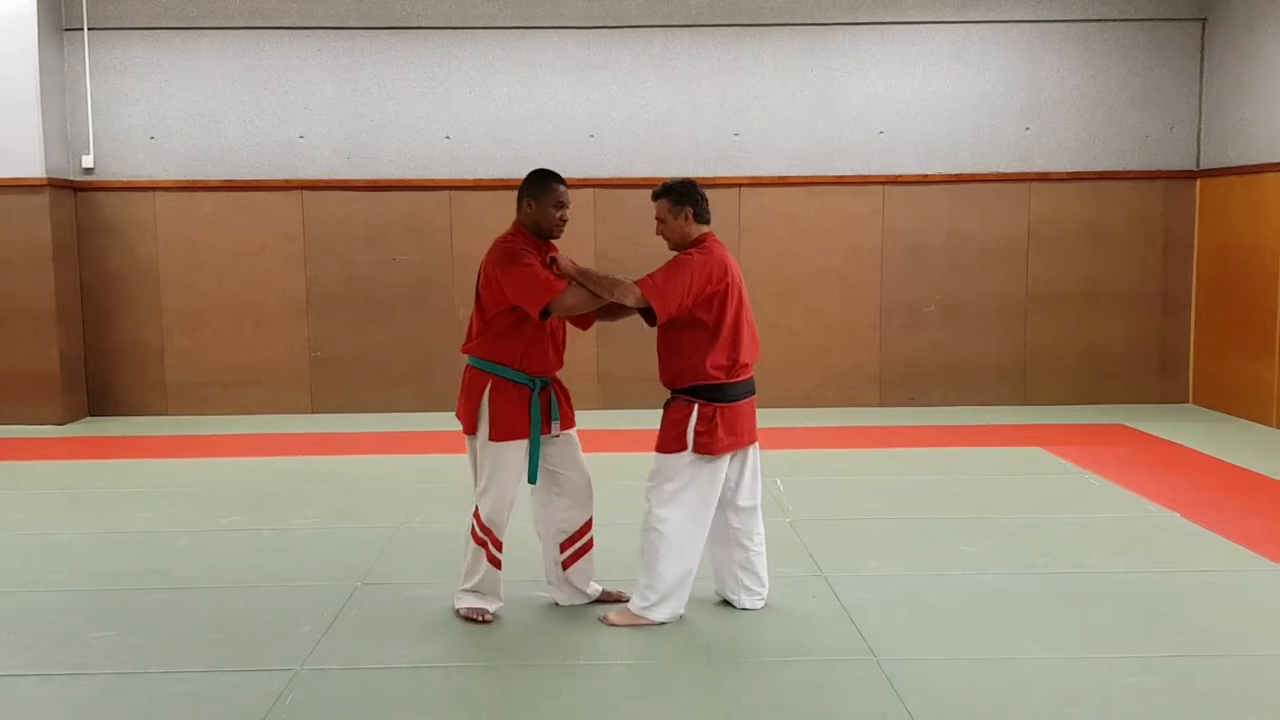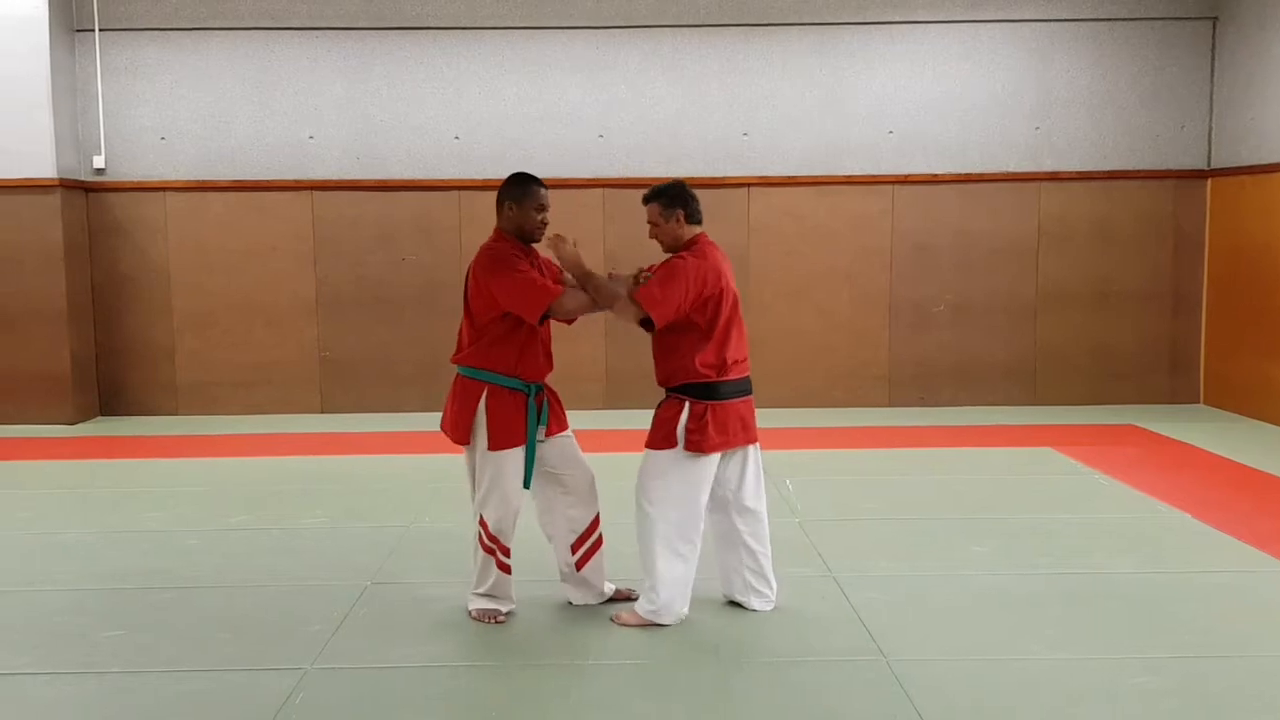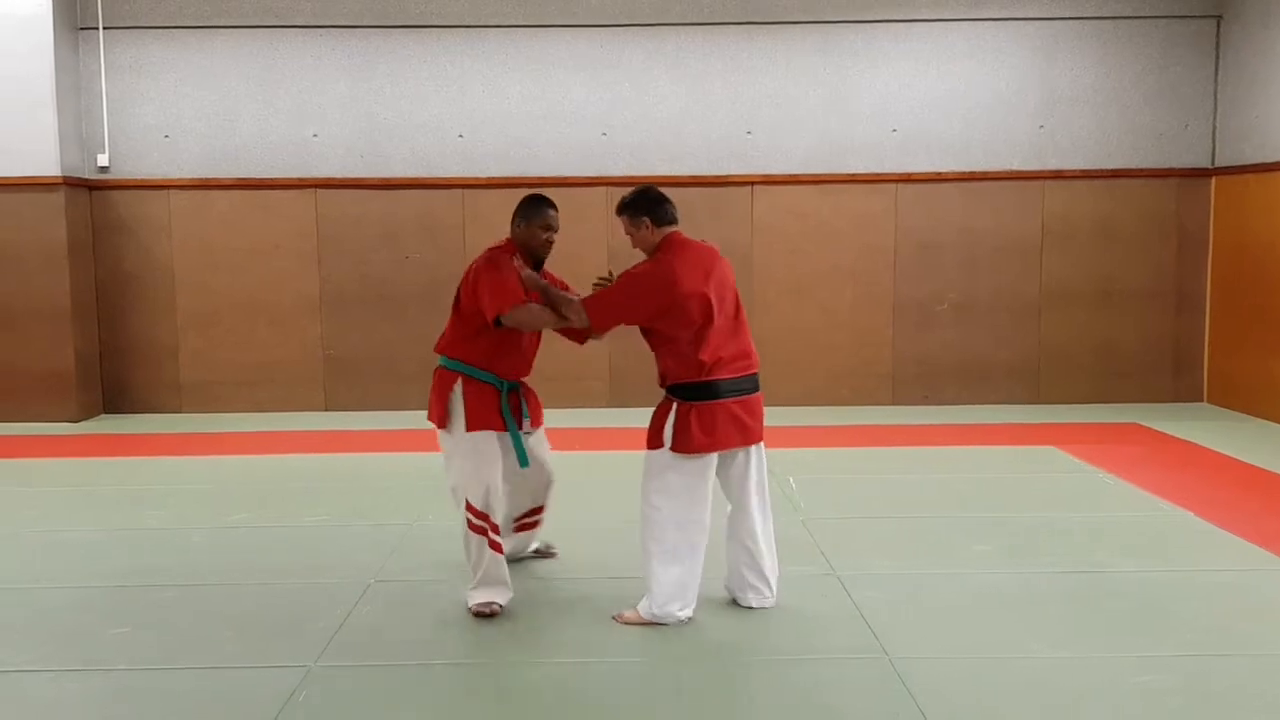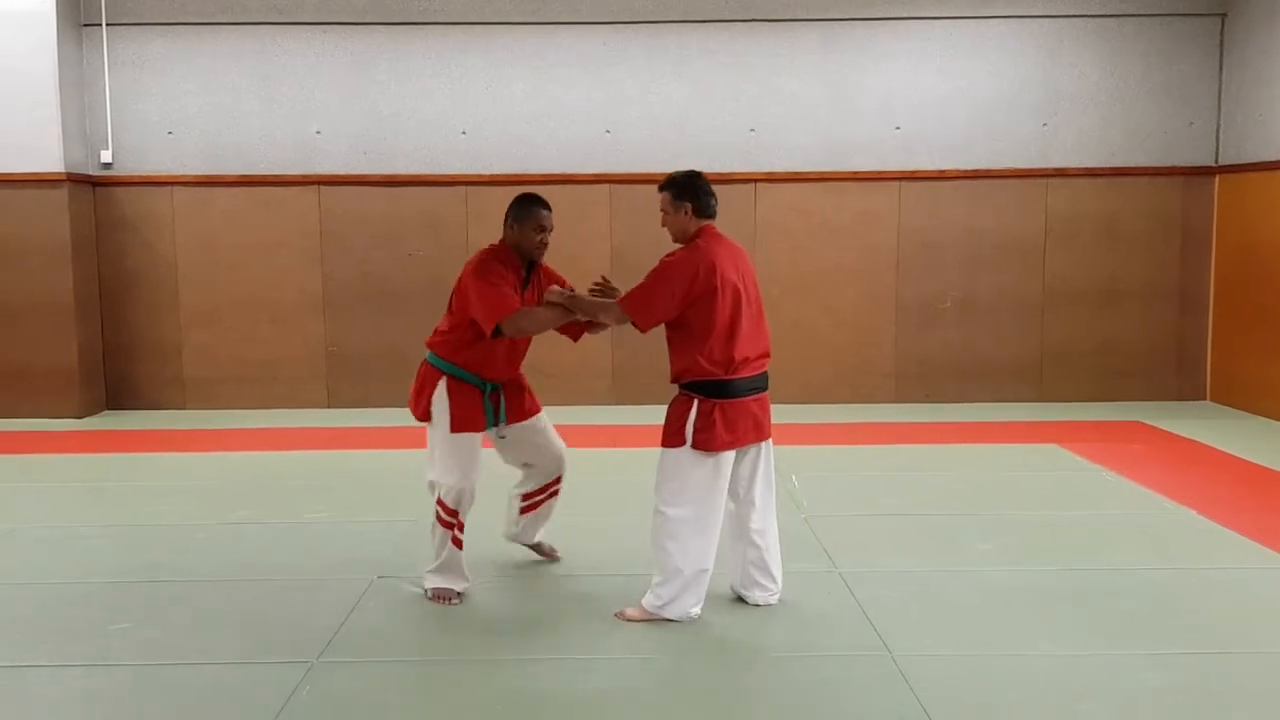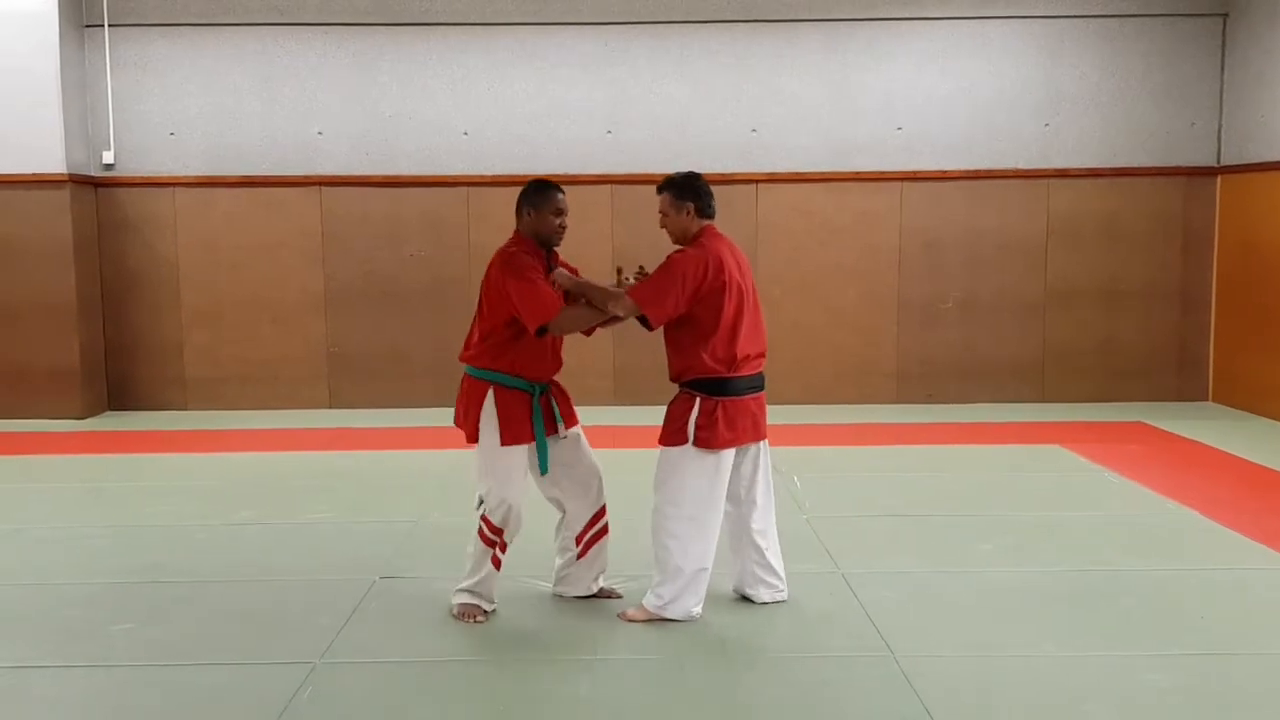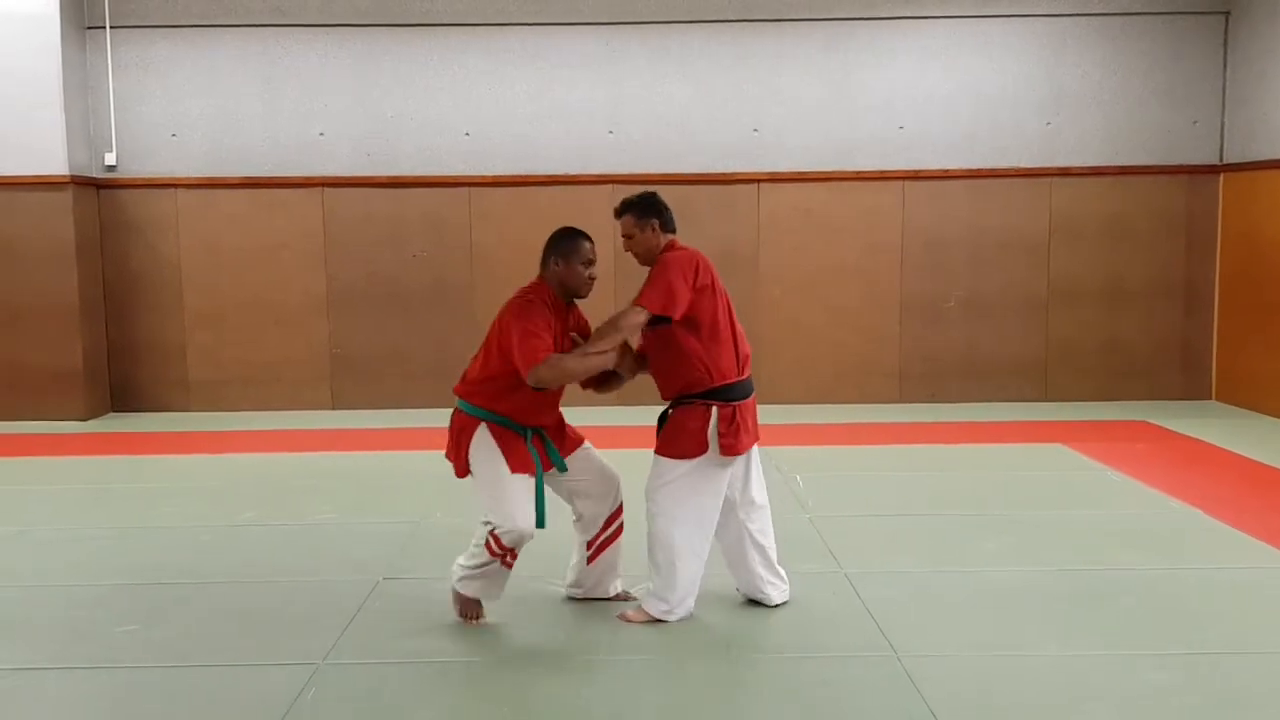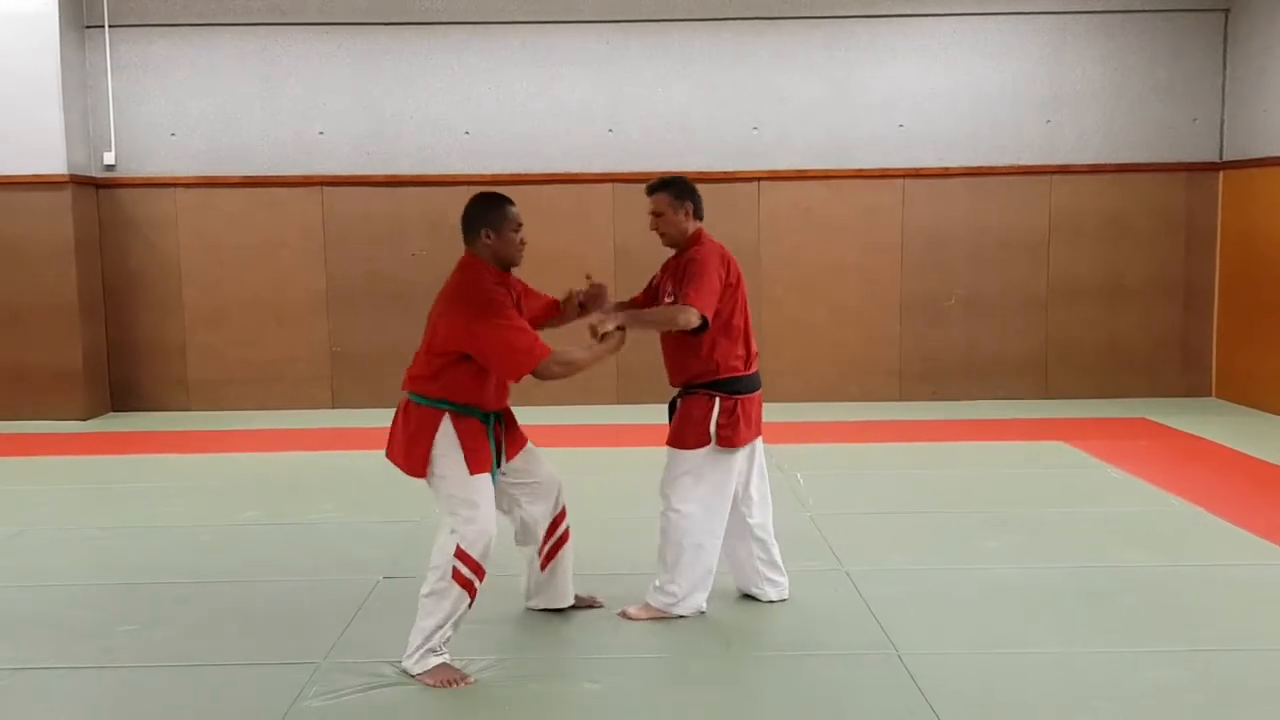
dt=0.5s
person 1, frame 1
left shoulder: (699, 262)
right shoulder: (715, 258)
left elbow: (632, 294)
right elbow: (658, 306)
left wrist: (575, 271)
left hip: (704, 407)
right hip: (732, 400)
left knee: (673, 506)
right knee: (737, 504)
left ankle: (653, 605)
right ankle: (747, 590)
person 1, frame 2
left shoulder: (690, 266)
right shoulder: (708, 258)
left elbow: (631, 308)
right elbow: (653, 303)
left wrist: (577, 268)
right wrist: (617, 284)
left hip: (698, 406)
right hip: (731, 399)
left knee: (664, 502)
right knee: (740, 503)
left ankle: (661, 605)
right ankle: (755, 591)
person 1, frame 3
left shoulder: (652, 274)
right shoulder: (713, 256)
left elbow: (580, 317)
left wrist: (538, 284)
right wrist: (619, 292)
left hip: (696, 404)
right hip: (743, 395)
left knee: (672, 506)
right knee: (749, 500)
left ankle: (665, 603)
right ankle: (756, 588)
person 1, frame 4
left shoulder: (687, 262)
right shoulder: (736, 254)
left elbow: (620, 315)
left wrist: (566, 299)
right wrist: (620, 295)
left hip: (710, 403)
right hip: (751, 396)
left knee: (683, 505)
right knee: (752, 499)
left ankle: (671, 601)
right ankle: (760, 586)
person 1, frame 5
left shoulder: (694, 259)
right shoulder: (728, 253)
left elbow: (624, 307)
left wrist: (575, 283)
right wrist: (653, 285)
left hip: (709, 402)
right hip: (746, 395)
left knee: (683, 503)
right knee: (749, 497)
left ankle: (670, 600)
right ankle: (764, 583)
person 1, frame 6
left shoulder: (677, 264)
right shoulder: (679, 268)
left elbow: (634, 319)
right elbow: (655, 348)
left wrist: (582, 354)
right wrist: (618, 370)
left hip: (710, 410)
right hip: (728, 403)
left knee: (672, 504)
right knee: (742, 503)
left ankle: (666, 603)
right ankle: (768, 586)
person 1, frame 7
left shoulder: (707, 258)
right shoulder: (676, 264)
left elbow: (687, 316)
right elbow: (647, 312)
left wrist: (618, 316)
right wrist: (606, 306)
left hip: (717, 401)
right hip: (728, 398)
left knee: (688, 499)
right knee: (743, 499)
left ankle: (675, 598)
right ankle: (767, 583)
person 2, frame 1
left shoulder: (550, 257)
right shoulder: (509, 253)
left elbow: (590, 310)
right elbow: (563, 301)
left hip: (542, 393)
right hip: (498, 392)
left knee: (570, 489)
right knee: (496, 497)
left ankle: (574, 587)
right ankle: (476, 593)
person 2, frame 2
left shoulder: (533, 260)
right shoulder: (496, 259)
left elbow: (574, 302)
right elbow: (561, 305)
left hip: (532, 397)
right hip: (491, 400)
left knee: (574, 484)
right knee: (500, 503)
left ankle: (588, 586)
right ankle: (489, 596)
person 2, frame 3
left shoulder: (542, 276)
right shoulder: (495, 264)
left elbow: (586, 325)
right elbow: (515, 316)
left hip: (509, 389)
right hip: (465, 387)
left knee: (535, 474)
right knee: (479, 486)
left ankle: (516, 542)
right ankle: (486, 589)
person 2, frame 4
left shoulder: (542, 276)
right shoulder: (485, 268)
left elbow: (587, 323)
right elbow: (515, 324)
right wrist: (574, 309)
left hip: (503, 386)
right hip: (454, 385)
left knee: (549, 457)
right knee: (456, 483)
left ankle: (525, 530)
right ankle: (445, 575)
person 2, frame 5
left shoulder: (554, 265)
right shoulder: (514, 263)
left elbow: (588, 313)
right elbow: (559, 322)
left hip: (540, 394)
right hip: (499, 396)
left knee: (583, 484)
right knee: (504, 501)
left ankle: (579, 581)
right ankle: (474, 594)
person 2, frame 6
left shoulder: (572, 315)
right shoulder: (527, 311)
left elbow: (597, 382)
right elbow: (543, 373)
left wrist: (620, 367)
right wrist: (610, 356)
left hip: (542, 428)
right hip: (491, 428)
left knee: (604, 489)
right knee: (516, 522)
left ankle: (594, 584)
right ankle: (470, 581)
person 2, frame 7
left shoulder: (498, 281)
right shoulder: (474, 296)
left elbow: (547, 314)
right elbow: (545, 365)
left wrist: (577, 304)
right wrist: (606, 349)
left hip: (483, 419)
right hip: (445, 427)
left knee: (541, 491)
right knee: (470, 534)
left ankle: (551, 594)
right ankle: (424, 654)
